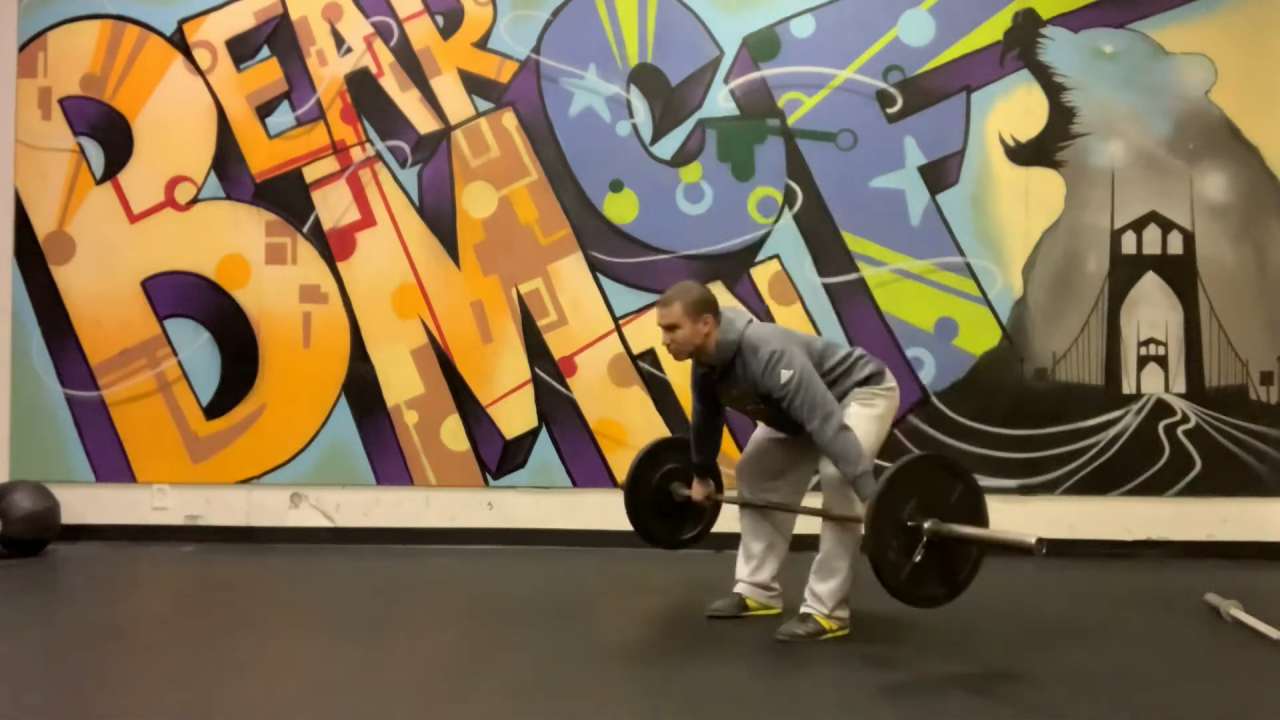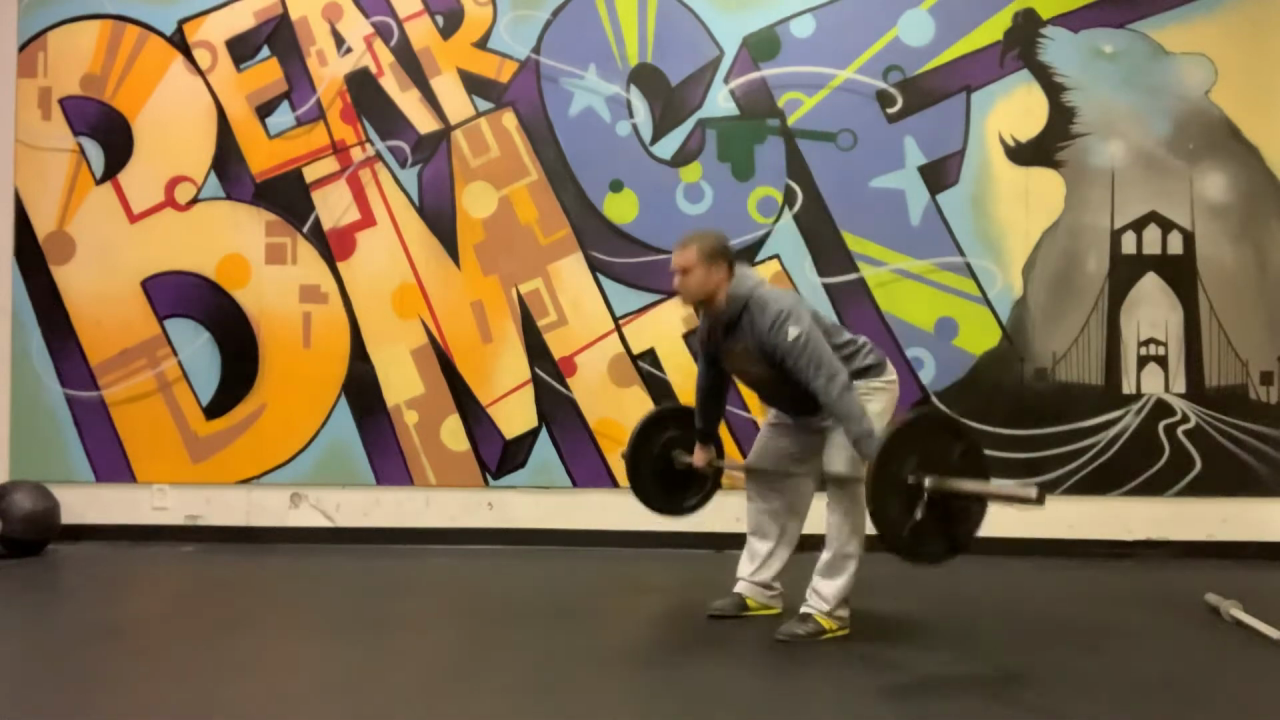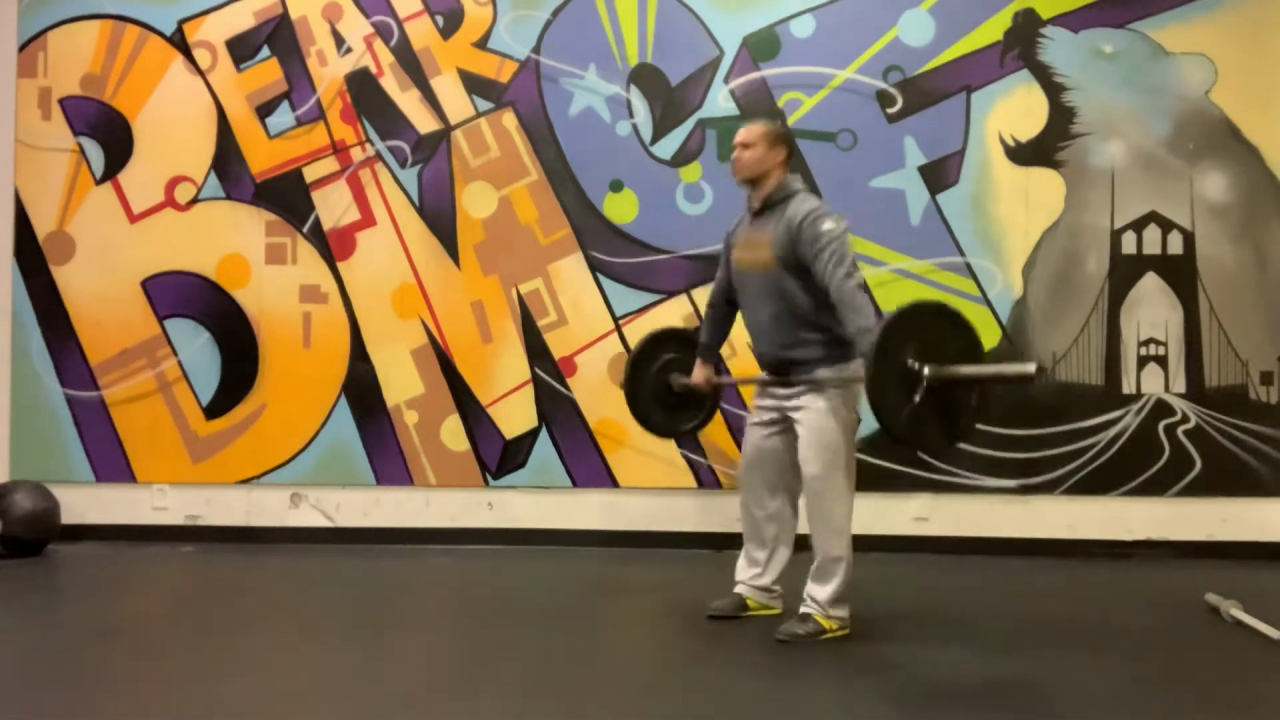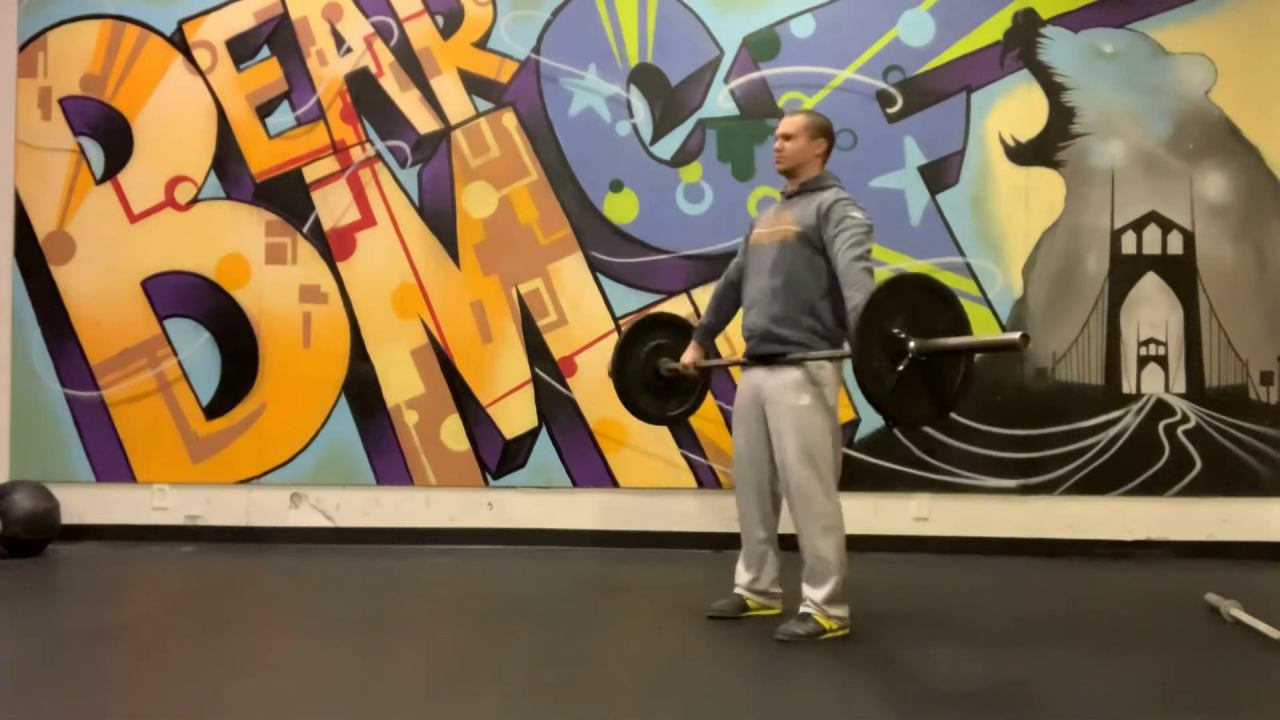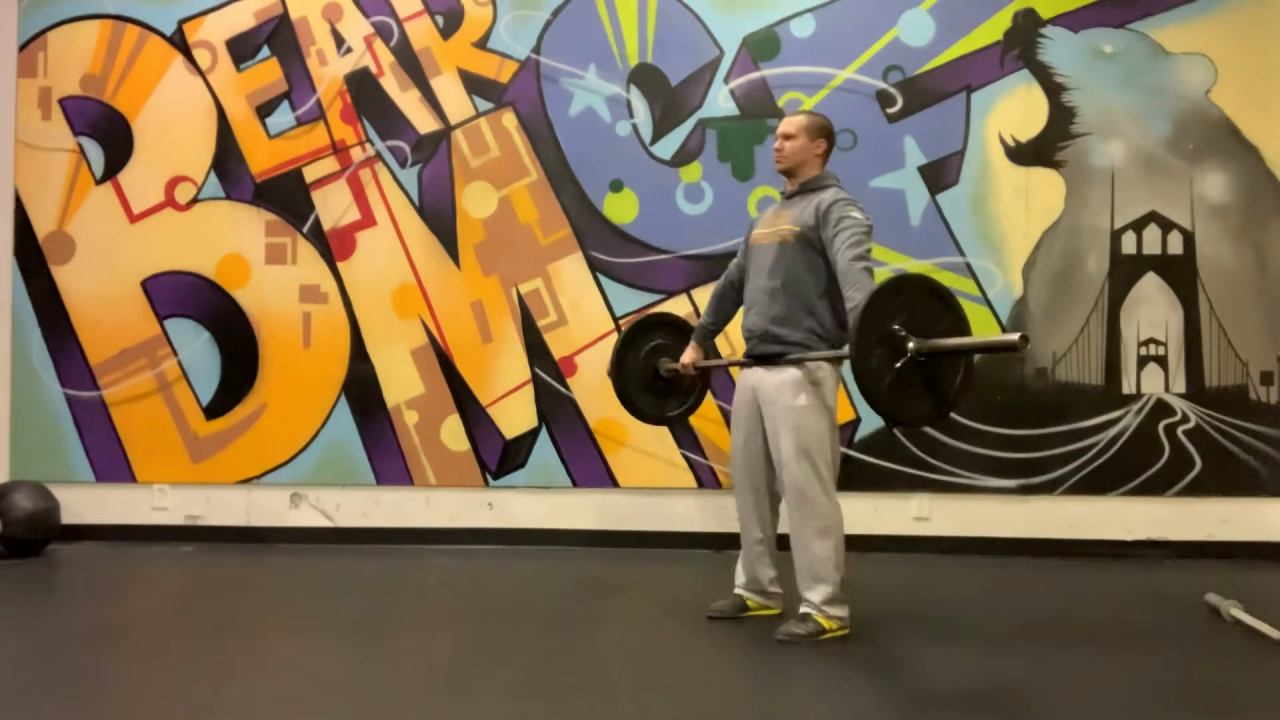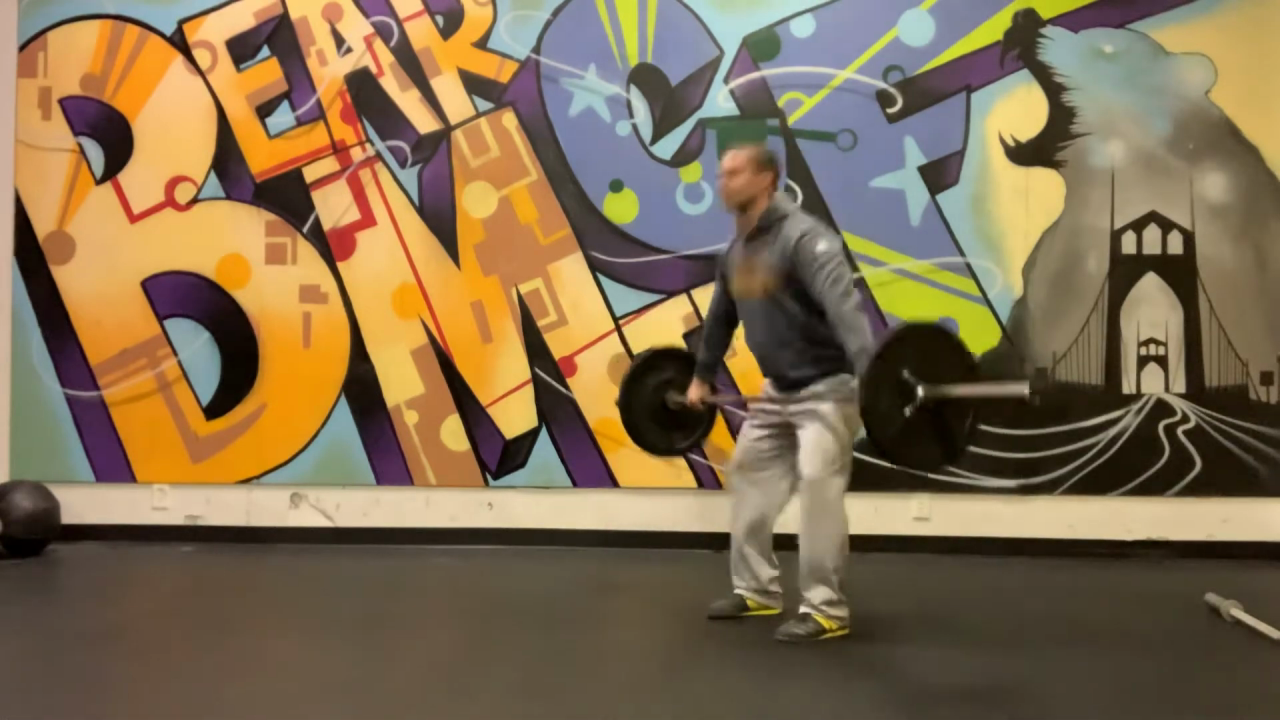
dt=0.3s
person 1, frame 1
left shoulder: (768, 355)
right shoulder: (705, 363)
left elbow: (828, 425)
right elbow: (706, 418)
left wrist: (872, 497)
right wrist: (701, 475)
left hip: (862, 392)
left knee: (838, 484)
right knee: (754, 476)
left ankle: (826, 610)
right ankle: (756, 589)
person 1, frame 2
left shoulder: (775, 314)
right shoulder: (712, 325)
left elbow: (833, 385)
right elbow: (711, 384)
left wrist: (877, 458)
right wrist: (703, 442)
left hip: (861, 385)
left knee: (843, 479)
right knee: (763, 478)
left ankle: (828, 608)
right ankle: (757, 588)
person 1, frame 3
left shoulder: (808, 218)
right shoulder: (741, 229)
left elbow: (846, 290)
right elbow: (723, 297)
right wrist: (704, 359)
left hip: (825, 377)
right hip: (776, 380)
left knee: (823, 483)
right knee: (759, 480)
left ankle: (827, 608)
right ankle: (757, 588)
person 1, frame 4
left shoulder: (836, 207)
right shoulder: (771, 214)
left elbow: (854, 272)
right elbow: (734, 281)
right wrist: (700, 341)
left hip: (804, 371)
right hip: (755, 368)
left knee: (808, 488)
right knee: (752, 485)
left ankle: (826, 608)
right ankle: (757, 590)
person 1, frame 5
left shoulder: (836, 207)
right shoulder: (770, 214)
left elbow: (853, 271)
right elbow: (734, 281)
right wrist: (699, 339)
left hip: (803, 370)
right hip: (754, 369)
left knee: (806, 486)
right knee: (751, 482)
left ankle: (825, 609)
right ankle: (757, 591)
person 1, frame 6
left shoulder: (802, 237)
right shoulder: (736, 251)
left elbow: (844, 307)
right elbow: (721, 317)
right wrist: (702, 375)
left hip: (828, 385)
right hip: (779, 388)
left knee: (817, 484)
right knee: (748, 474)
left ankle: (825, 609)
right ankle: (756, 589)
